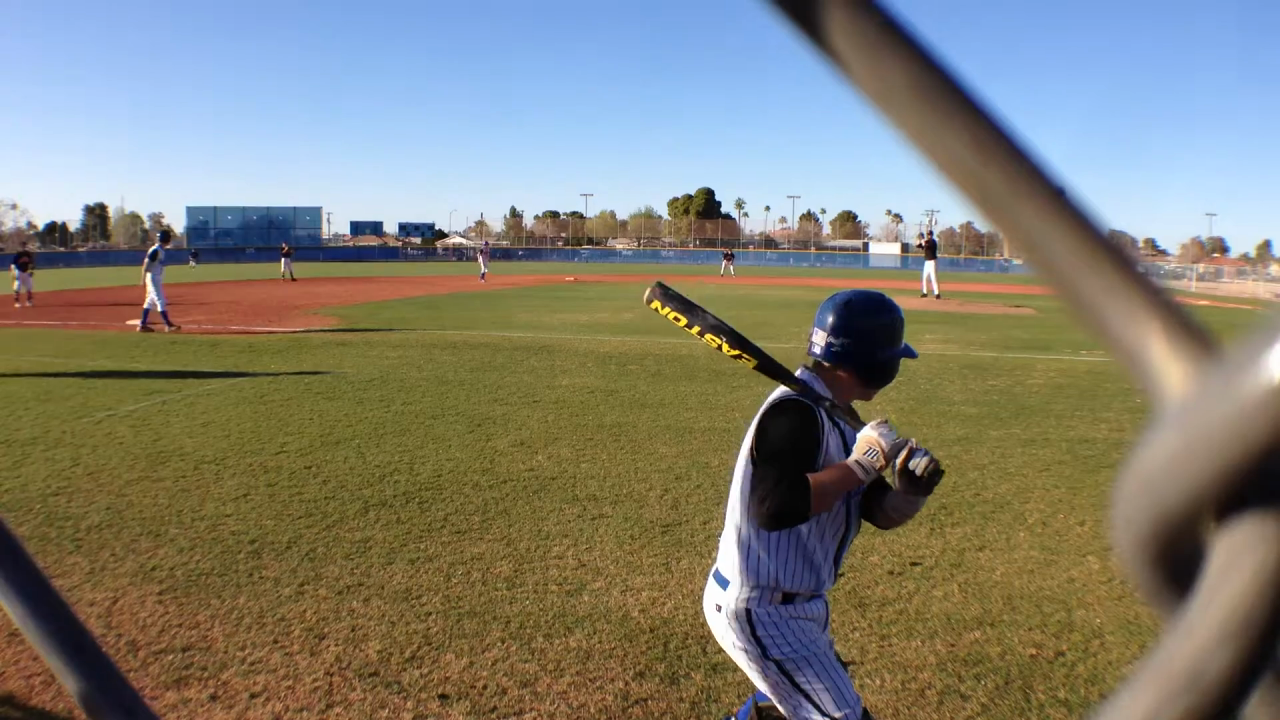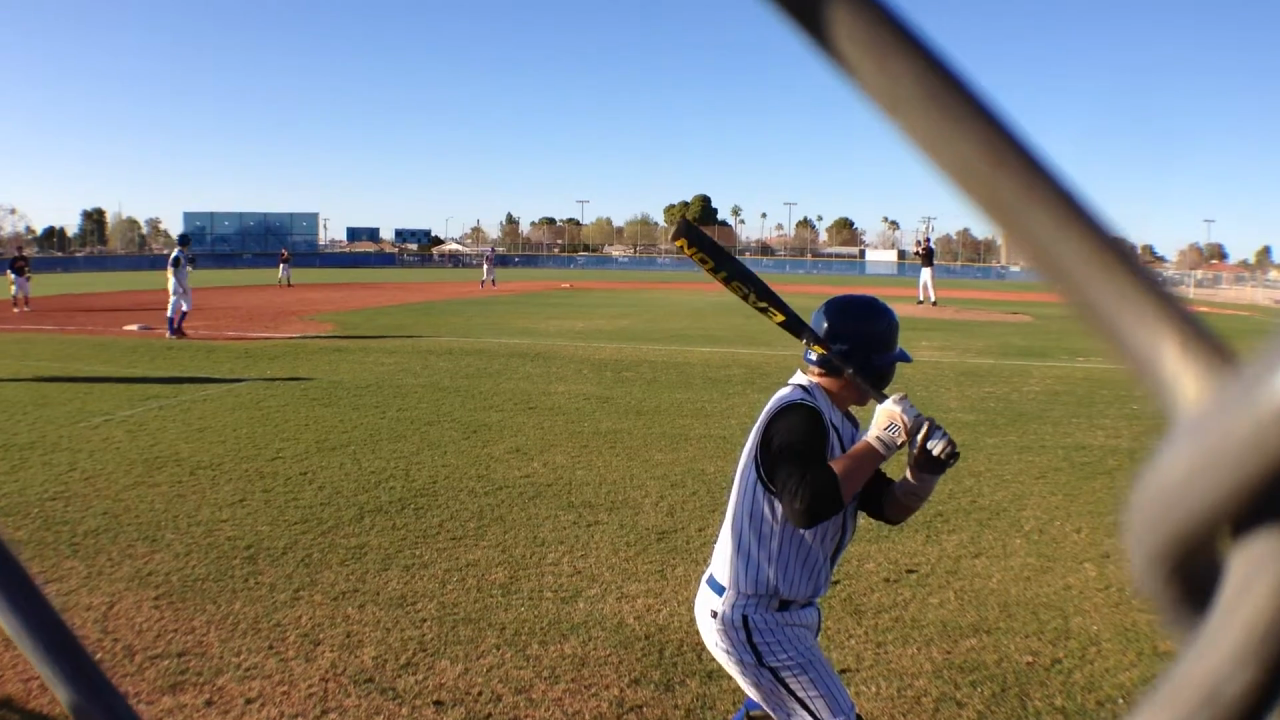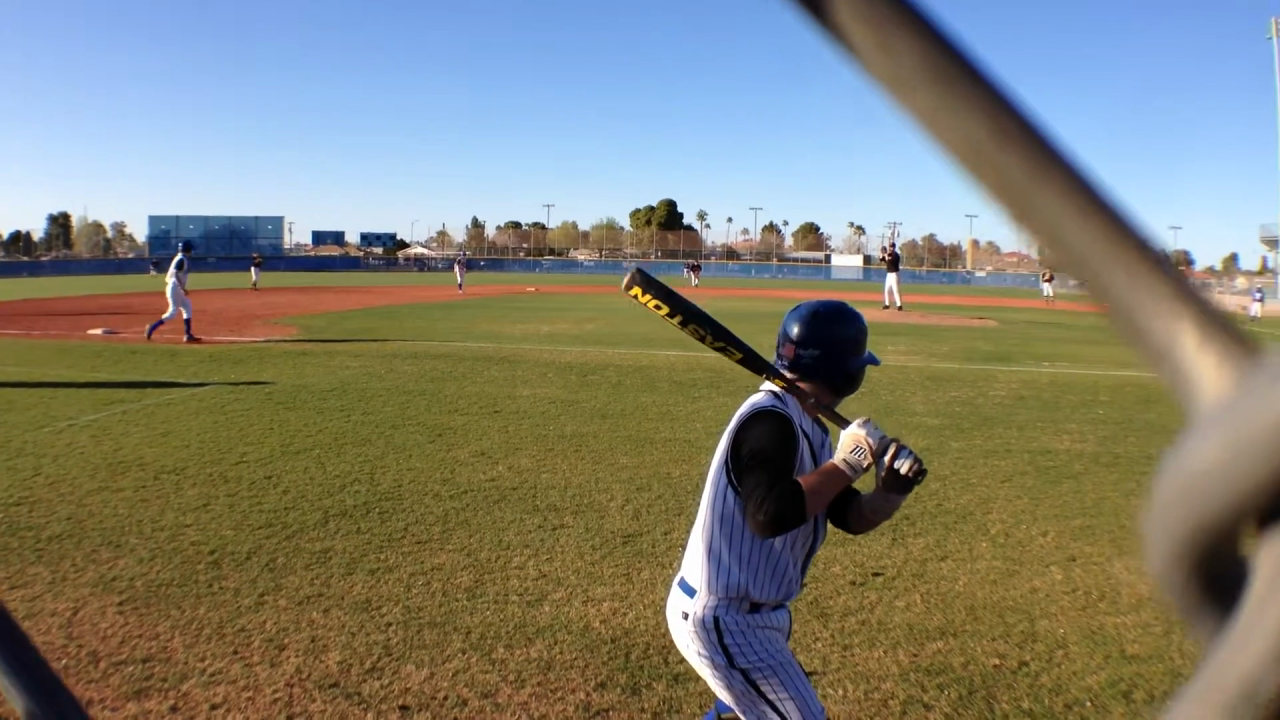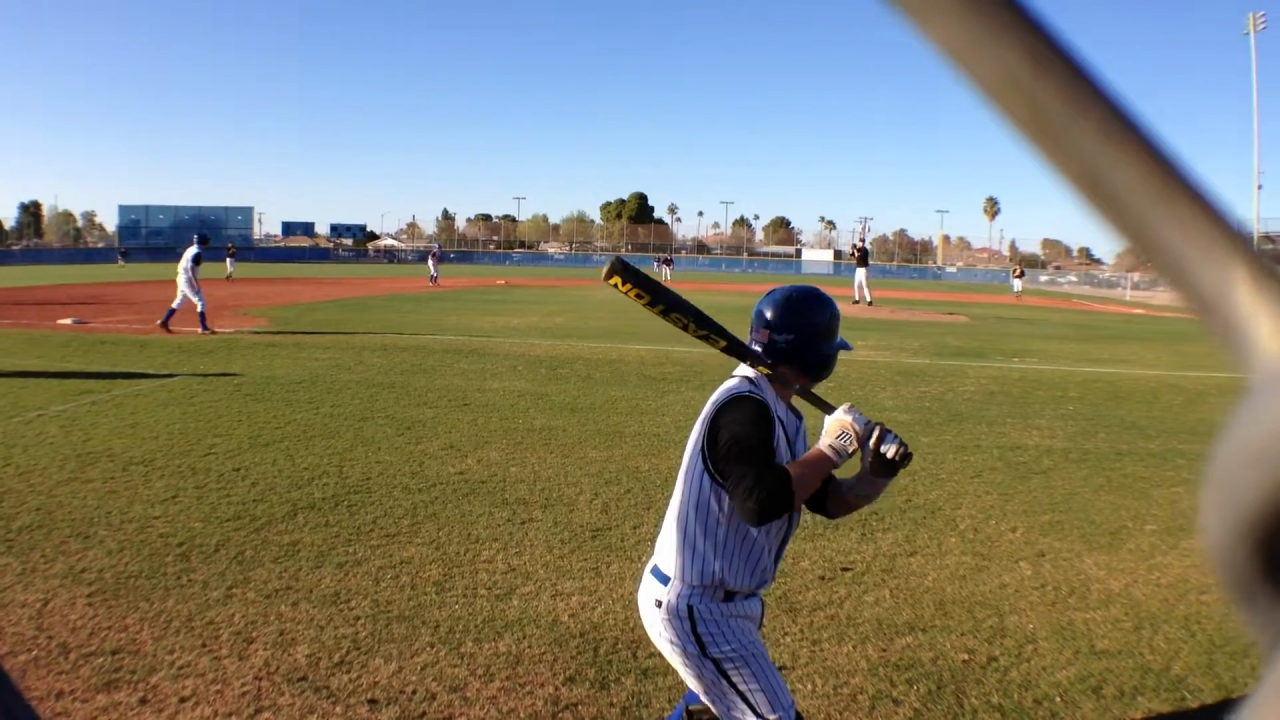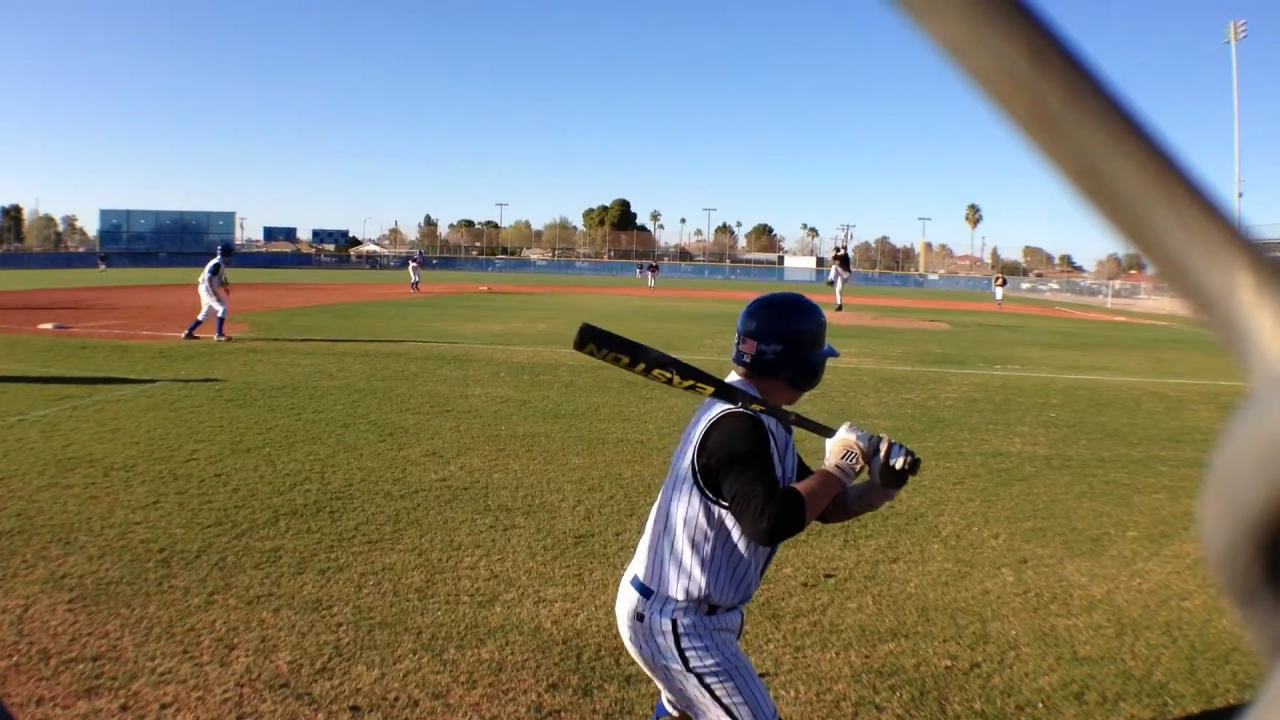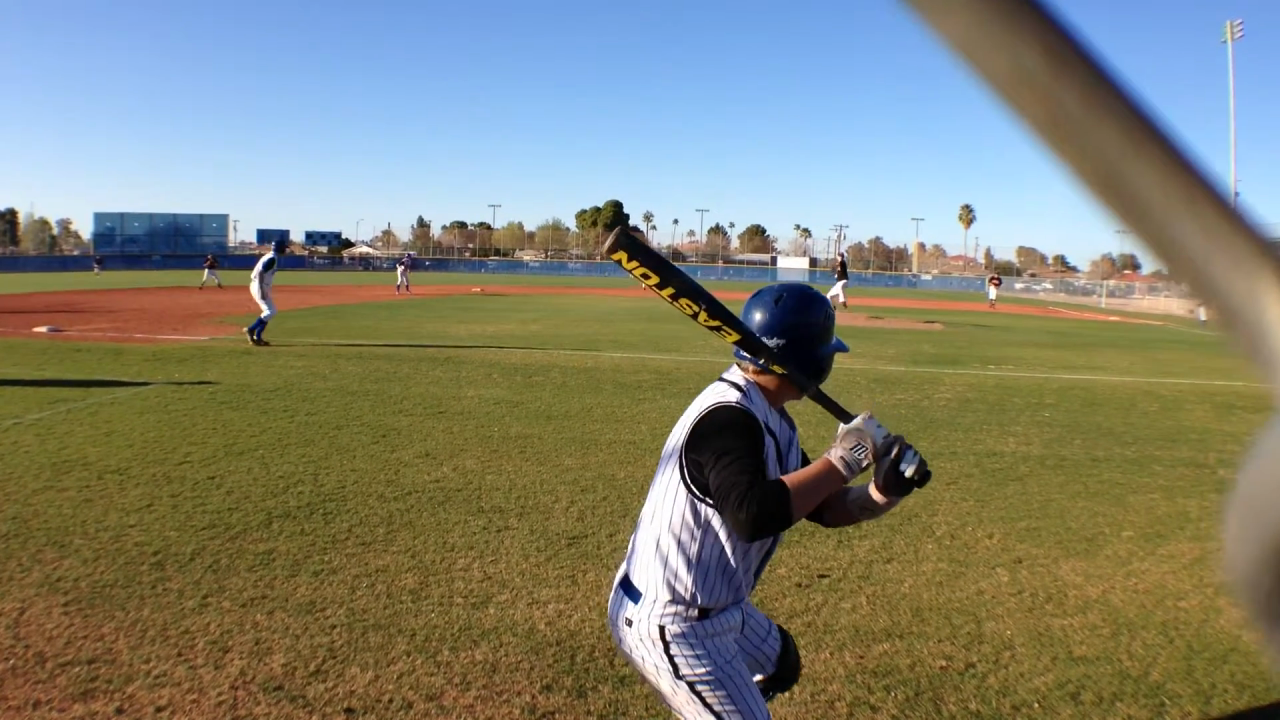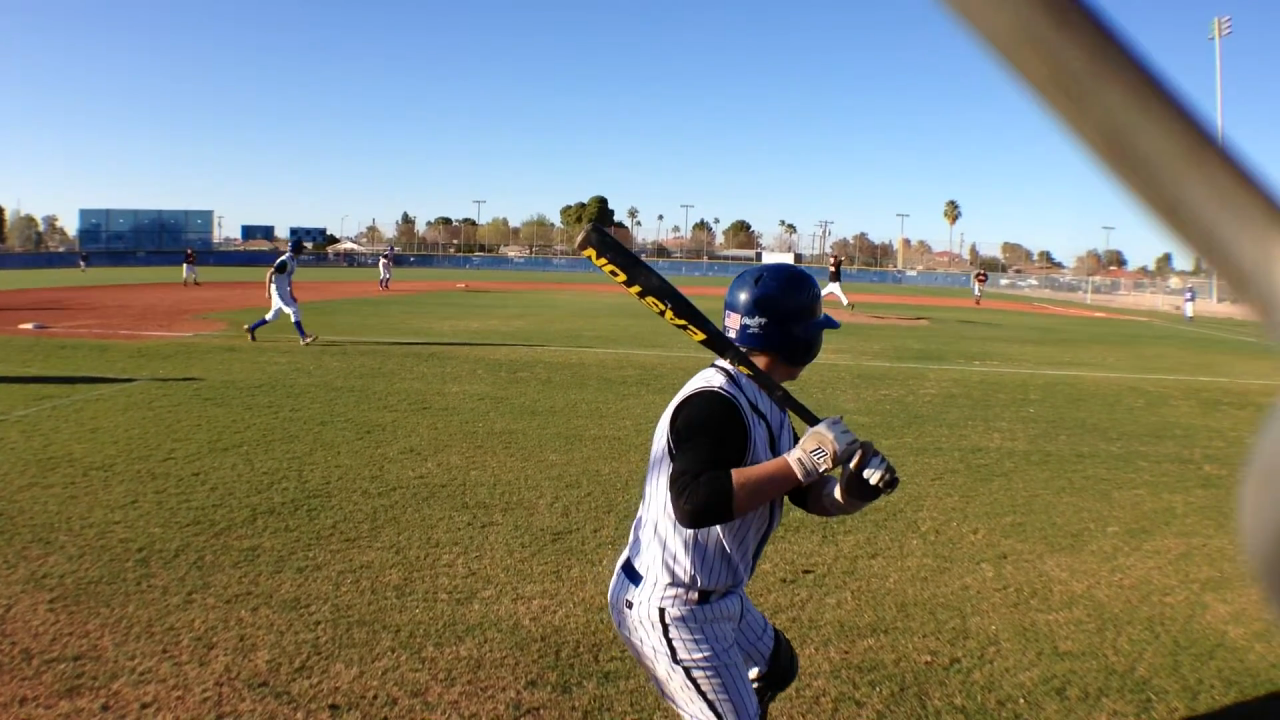
dt=0.5s
person 1, frame 1
left shoulder: (840, 418)
right shoulder: (795, 411)
left elbow: (880, 513)
right elbow: (774, 508)
left wrist: (911, 490)
right wrist: (861, 464)
left hip: (790, 600)
right hip: (760, 610)
left knee: (807, 685)
person 1, frame 2
left shoulder: (836, 420)
right shoulder: (799, 415)
left elbow: (888, 507)
right elbow: (808, 506)
left wrist: (923, 473)
right wrist: (880, 441)
left hip: (769, 607)
right hip: (754, 617)
person 1, frame 3
left shoulder: (805, 424)
right shoulder: (770, 421)
left elbow: (850, 516)
right elbow: (769, 515)
left wrist: (890, 491)
right wrist: (847, 462)
left hip: (737, 610)
right hip: (725, 619)
person 1, frame 4
left shoulder: (778, 411)
right shoulder: (746, 407)
left elbow: (826, 501)
right elbow: (757, 503)
left wrist: (873, 477)
right wrist: (831, 448)
left hip: (704, 596)
right hip: (698, 607)
person 1, frame 5
left shoulder: (755, 421)
right shoulder: (737, 425)
left elbow: (817, 503)
right elbow: (769, 524)
left wrist: (881, 485)
right wrist: (840, 466)
left hip: (677, 607)
right hip: (676, 622)
person 1, frame 6
left shoulder: (766, 416)
right shoulder: (727, 418)
left elbow: (822, 507)
right elbow: (752, 517)
left wrist: (882, 492)
right wrist: (844, 458)
left hip: (706, 607)
right hip: (670, 624)
left knee: (780, 665)
person 1, frame 7
left shoulder: (764, 400)
right shoulder: (713, 402)
left elbow: (809, 495)
right elbow: (694, 503)
left wrist: (850, 491)
right wrist: (803, 460)
left hip: (714, 597)
right hip: (670, 609)
left knee: (774, 669)
